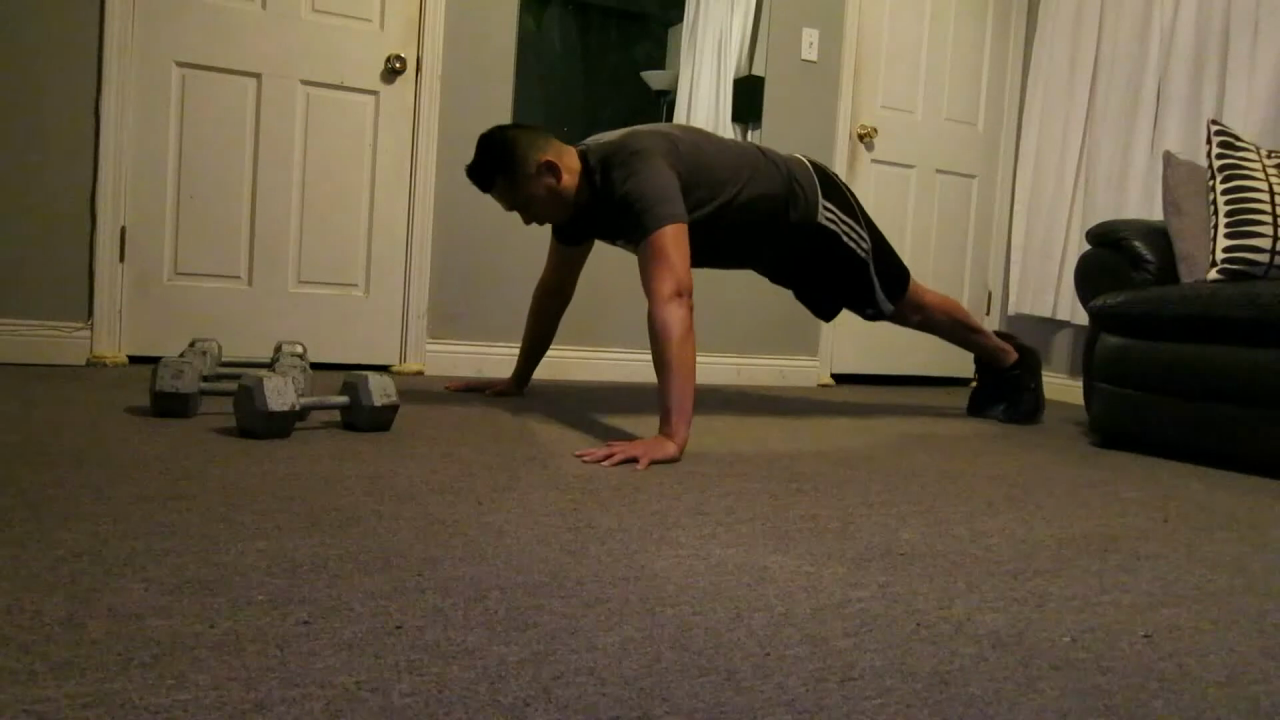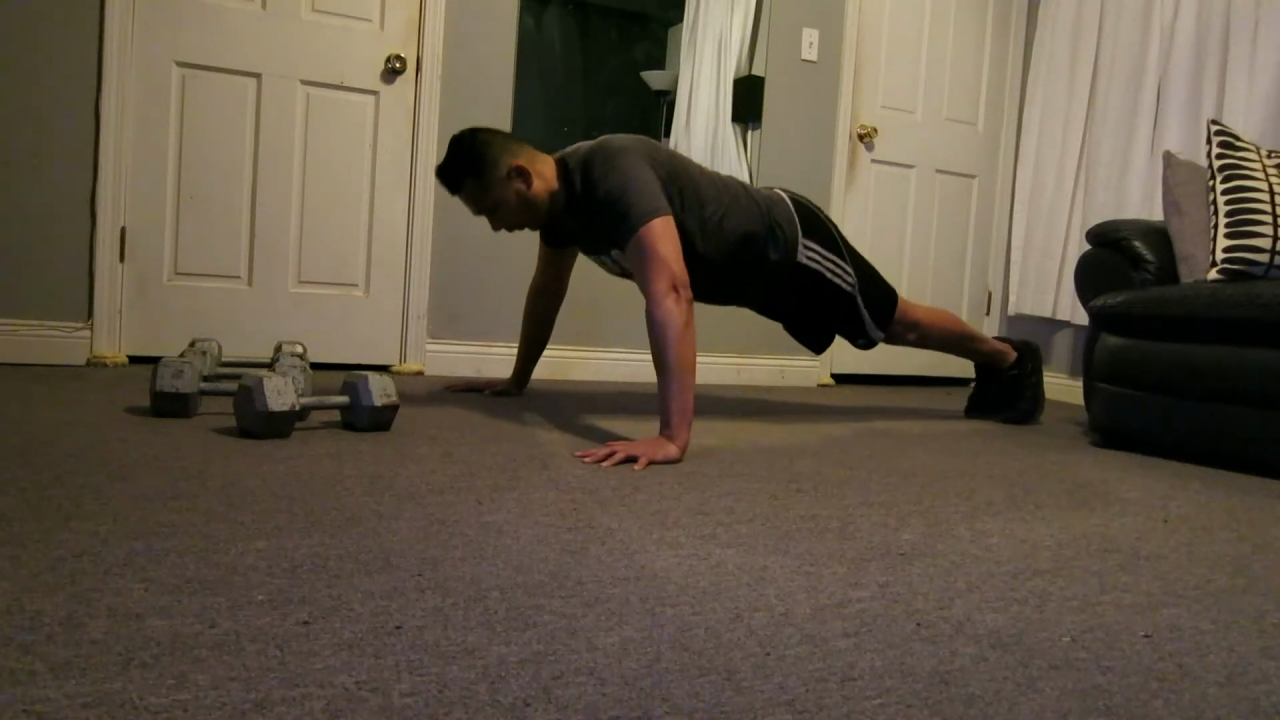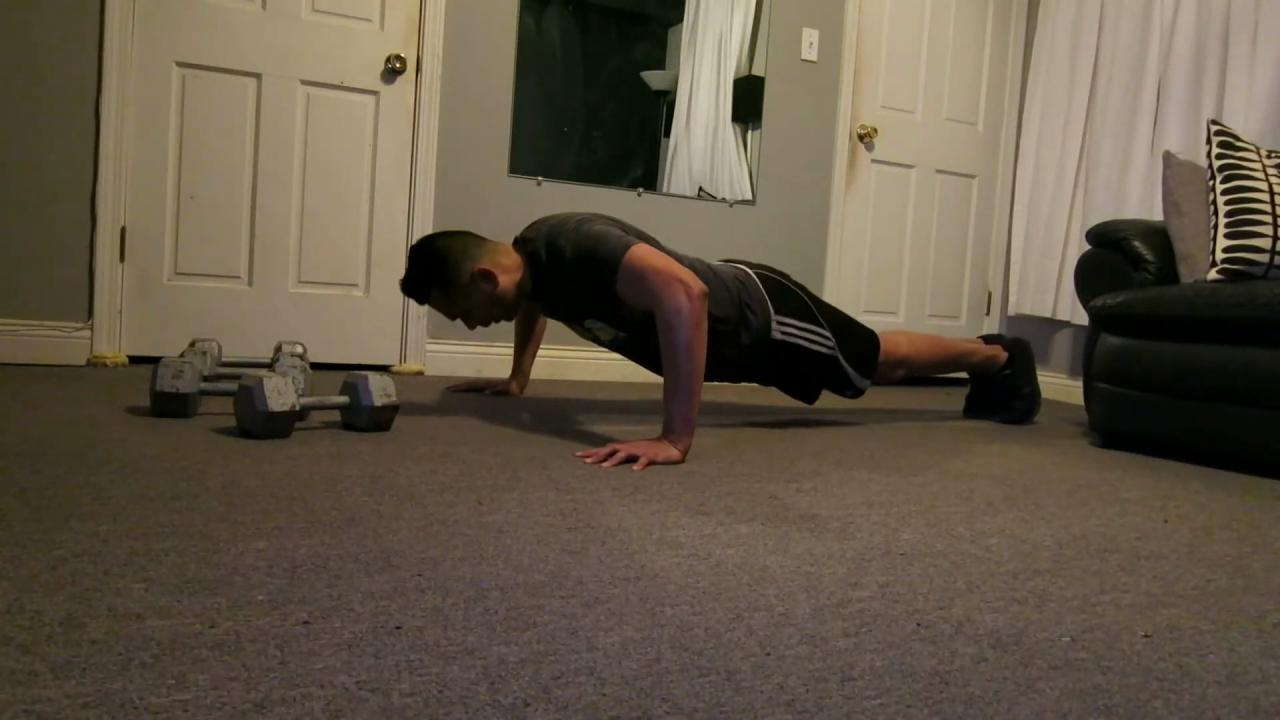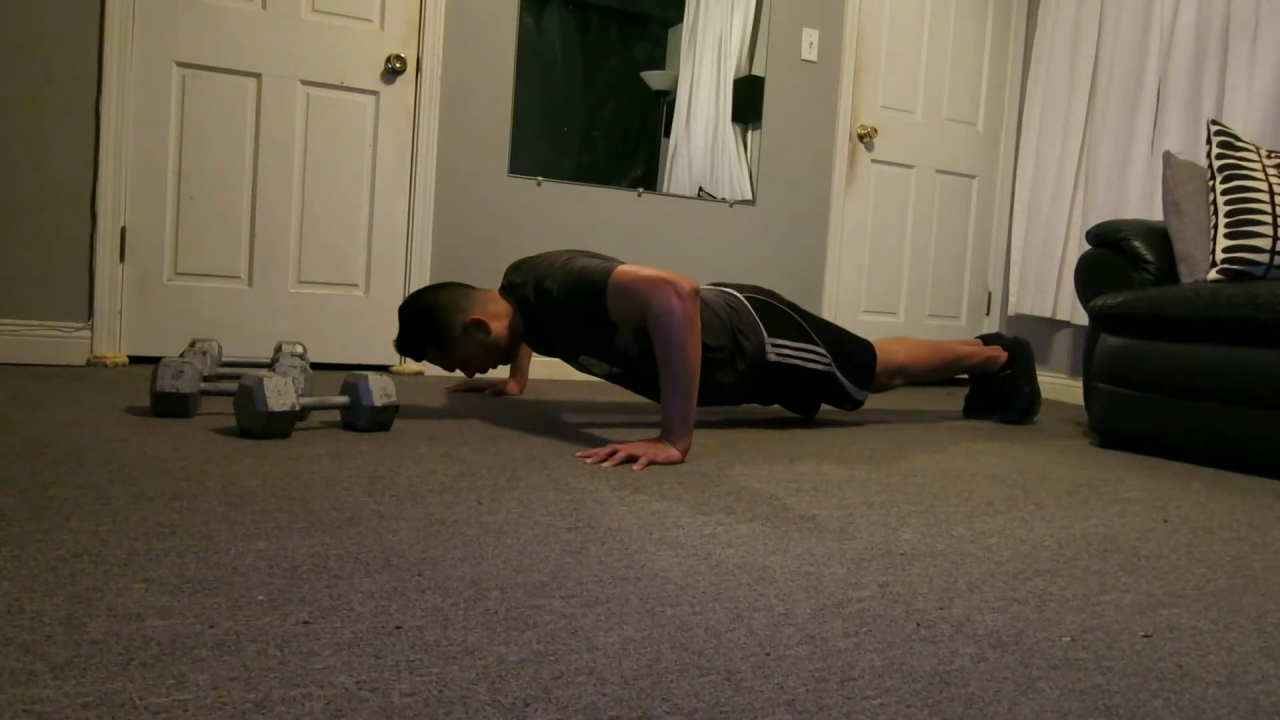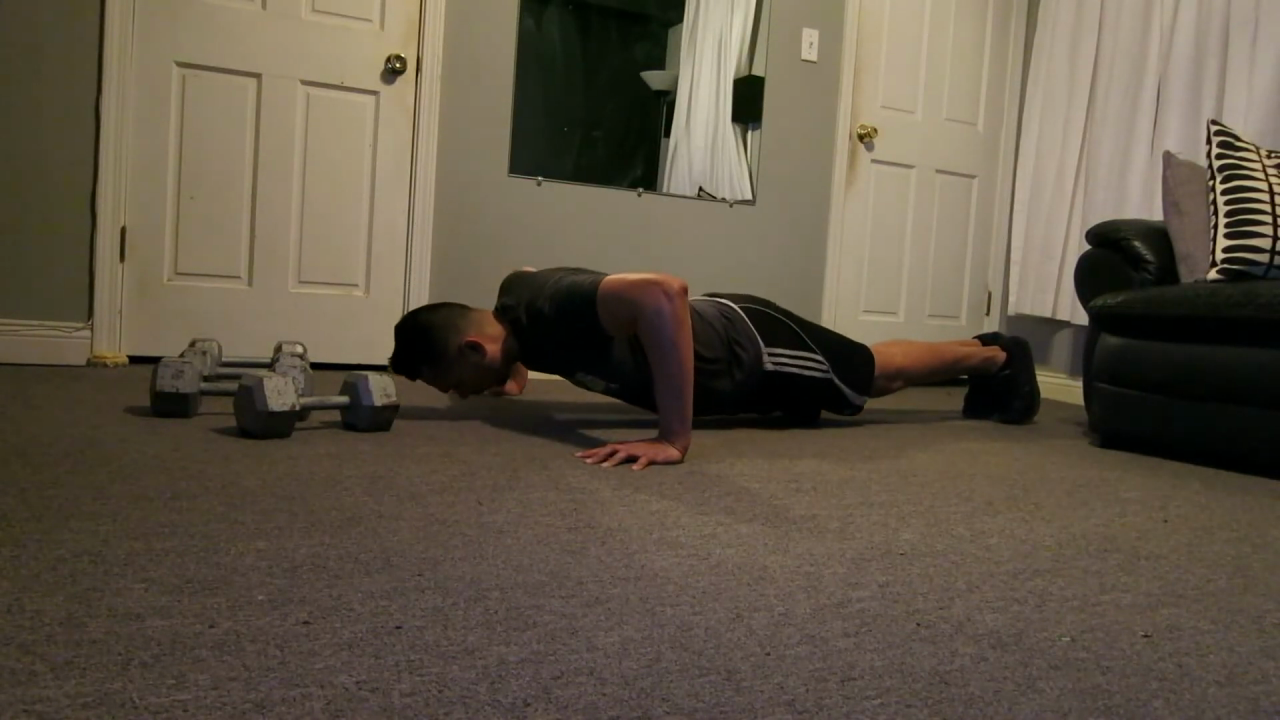
dt=1s
person 1, frame 1
left shoulder: (634, 172)
right shoulder: (576, 188)
left elbow: (671, 298)
right elbow: (554, 288)
left wrist: (670, 436)
right wrist: (518, 378)
left hip: (808, 210)
right hip: (769, 235)
left knee: (905, 304)
right knee: (888, 312)
left ankle: (1011, 359)
right ankle: (993, 357)
person 1, frame 2
left shoulder: (612, 174)
right shoulder: (559, 196)
left elbow: (670, 294)
right elbow: (547, 288)
left wrist: (673, 436)
right wrist: (517, 379)
left hip: (788, 244)
right hip: (754, 265)
left knee: (897, 325)
right knee: (891, 332)
left ankle: (1011, 361)
right ankle: (997, 361)
person 1, frame 3
left shoulder: (578, 249)
right shoulder: (530, 255)
left elbow: (685, 295)
left wrist: (675, 439)
right wrist: (518, 377)
left hip: (760, 315)
right hip: (737, 311)
left knee: (883, 360)
right knee: (879, 360)
left ankle: (1002, 357)
right ankle: (990, 355)
person 1, frame 4
left shoulder: (563, 289)
right shoulder: (518, 287)
left elbow: (676, 293)
left wrist: (675, 439)
right wrist: (515, 378)
left hip: (753, 336)
right hip: (729, 327)
left knee: (878, 369)
right knee: (874, 371)
left ankle: (1000, 358)
right ankle: (987, 354)
person 1, frame 5
left shoulder: (554, 311)
right shoulder: (514, 299)
left elbow: (663, 291)
left wrist: (674, 438)
right wrist: (516, 379)
left hip: (750, 347)
right hip: (723, 332)
left knee: (880, 372)
right knee: (873, 371)
left ankle: (1000, 356)
right ankle: (985, 353)
